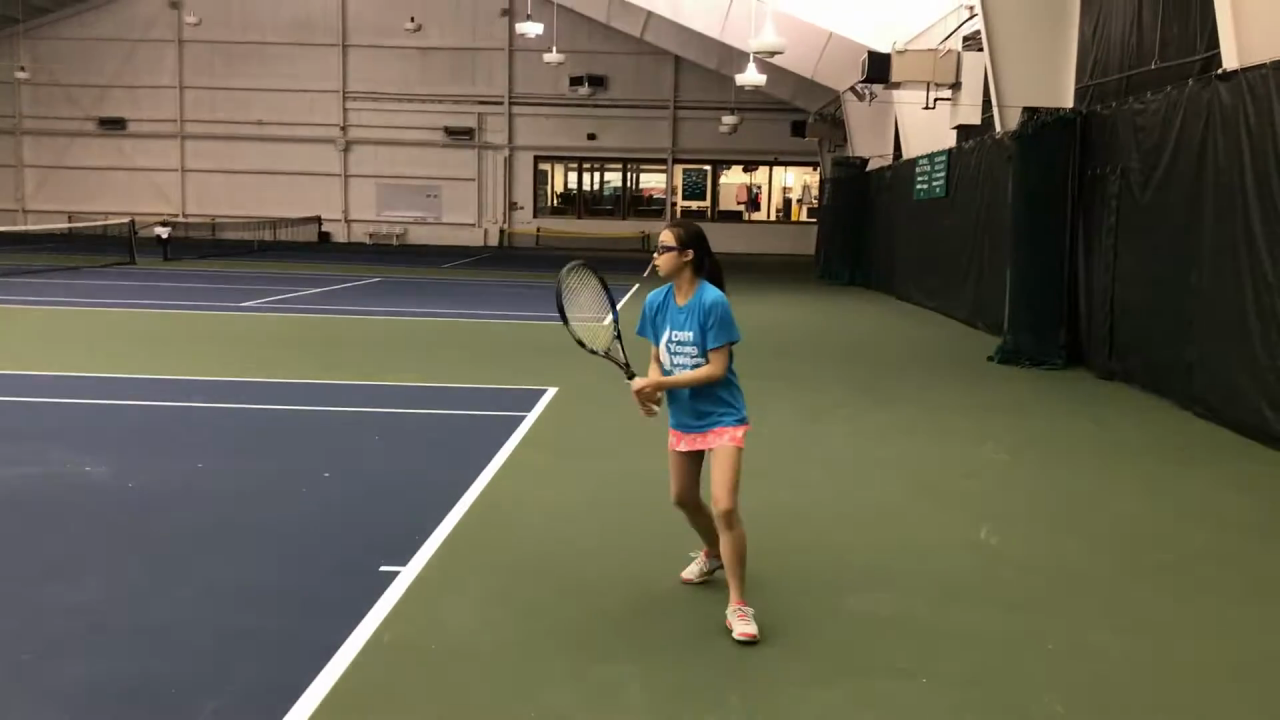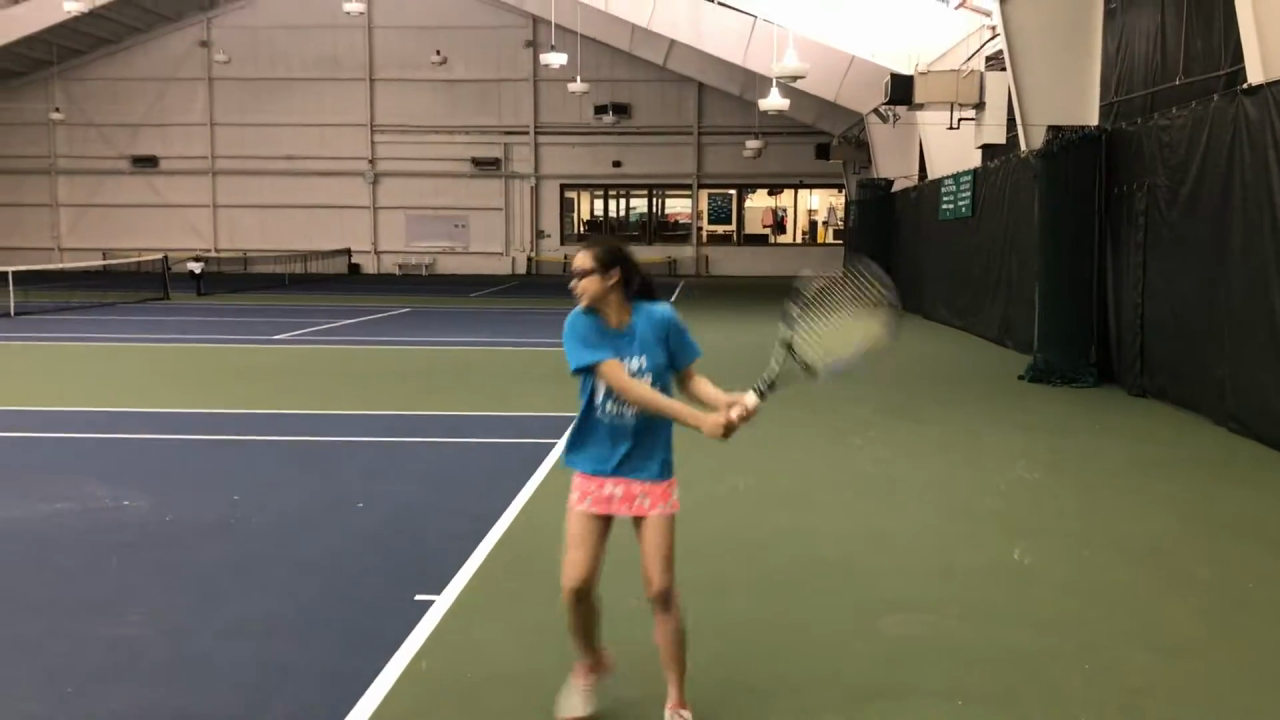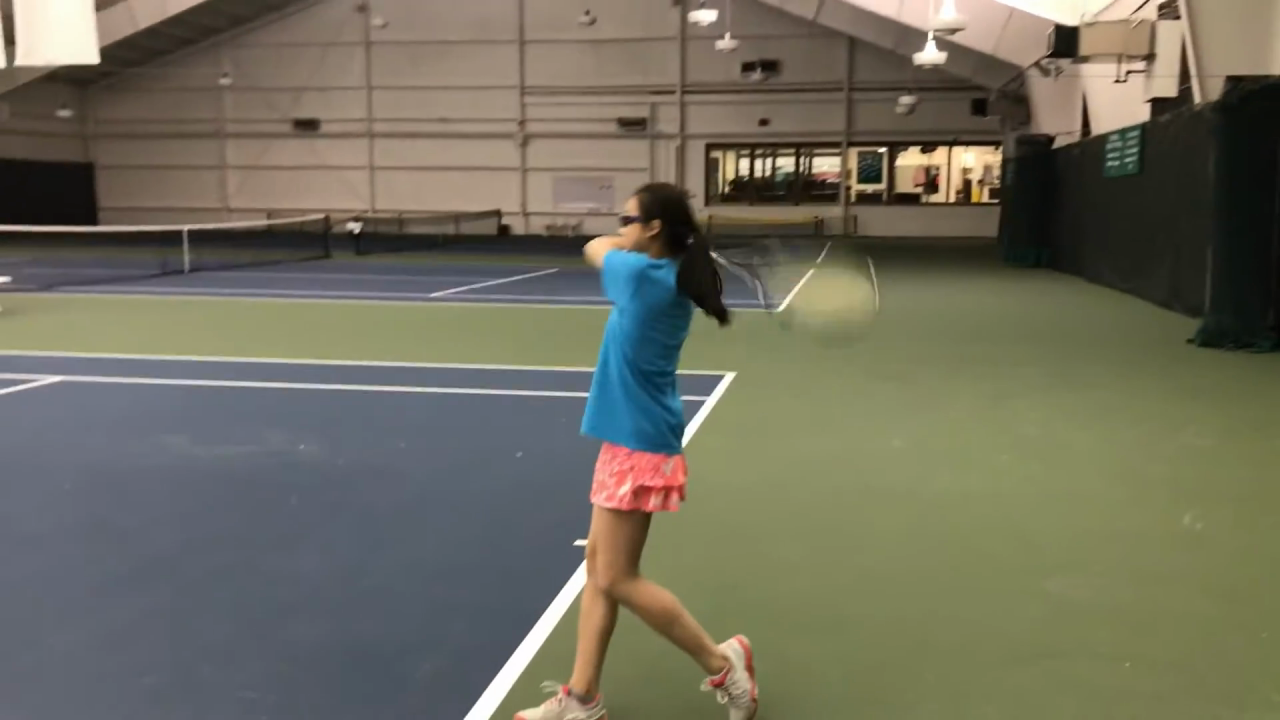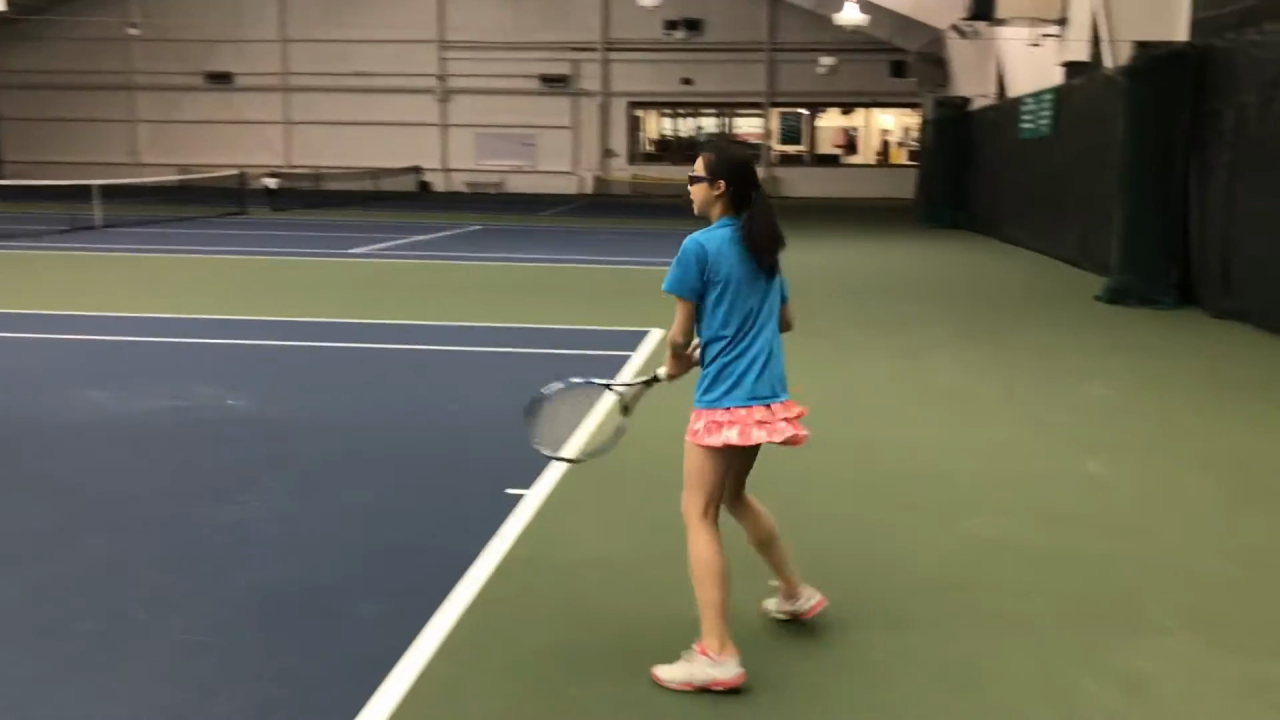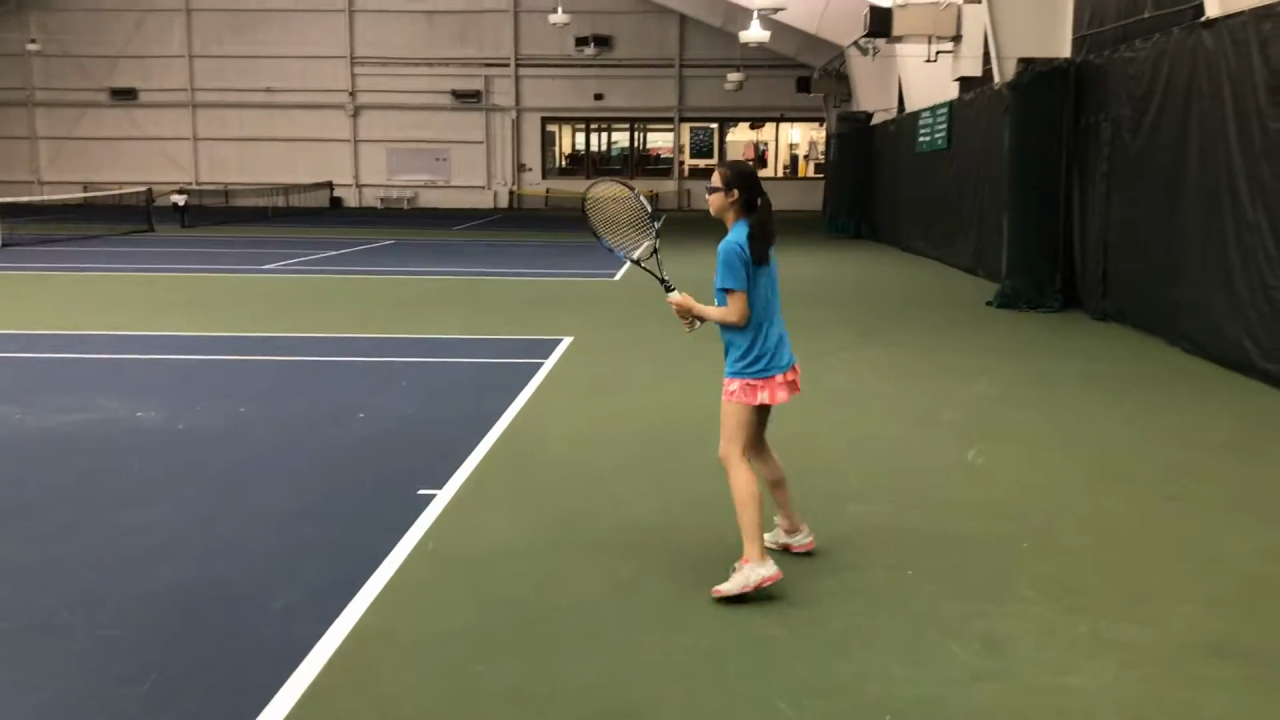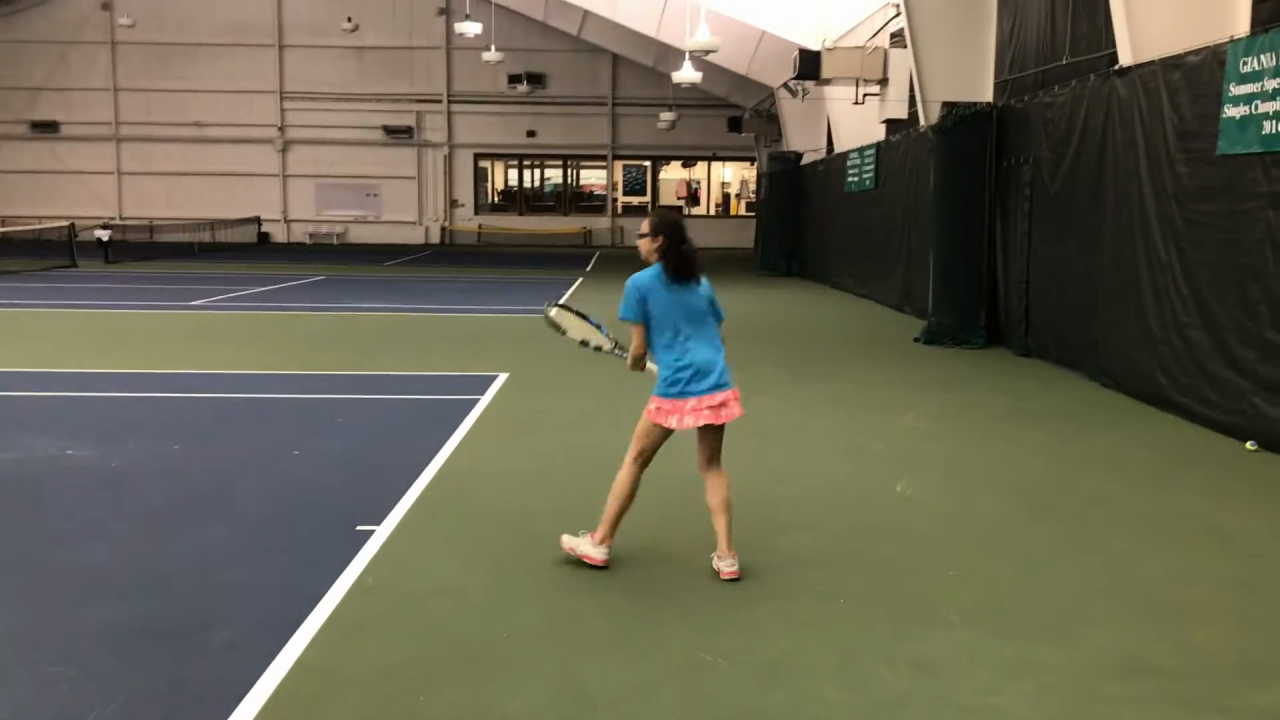
dt=0.7s
person 1, frame 1
left shoulder: (713, 301)
right shoulder: (656, 301)
left elbow: (718, 369)
right elbow: (658, 361)
left wrist: (661, 383)
right wrist: (650, 385)
left hip: (722, 417)
right hip: (683, 419)
left knee: (725, 508)
right knee: (683, 499)
left ankle: (738, 605)
right ankle: (714, 553)
person 1, frame 2
left shoulder: (661, 321)
right shoulder: (581, 325)
left elbow: (692, 380)
right elbow: (627, 388)
left wrist: (732, 403)
right wrist: (698, 419)
left hip: (651, 475)
right hip: (595, 470)
left knee: (660, 591)
right knee: (576, 583)
right ankle: (590, 664)
person 1, frame 3
left shoulder: (639, 272)
right shoulder: (673, 283)
left elbow: (596, 249)
left wrist: (625, 241)
left hip: (638, 446)
right hip: (630, 441)
left knee: (618, 580)
right knee: (599, 566)
left ankle: (721, 661)
person 1, frame 4
left shoulder: (699, 247)
right shoulder: (764, 244)
left elbow: (680, 333)
left wrist: (677, 358)
left hip: (726, 401)
right hip: (768, 395)
left knee: (698, 515)
right knee: (734, 495)
left ankle: (716, 654)
right ankle: (796, 593)
person 1, frame 5
left shoulder: (732, 246)
right shoulder: (757, 238)
left elbow: (738, 316)
left wrist: (693, 307)
right wrist: (702, 310)
left hip: (750, 367)
right hip: (771, 360)
left knee: (733, 456)
right knee: (754, 444)
left ankle: (756, 562)
right ankle: (793, 530)
person 1, frame 6
left shoulder: (639, 284)
right shoulder: (700, 282)
left elbow: (640, 348)
left wrist: (636, 363)
left hip: (675, 391)
right hip: (718, 386)
left knee: (635, 462)
right knee: (712, 466)
left ankle: (599, 543)
right ankle: (726, 555)
